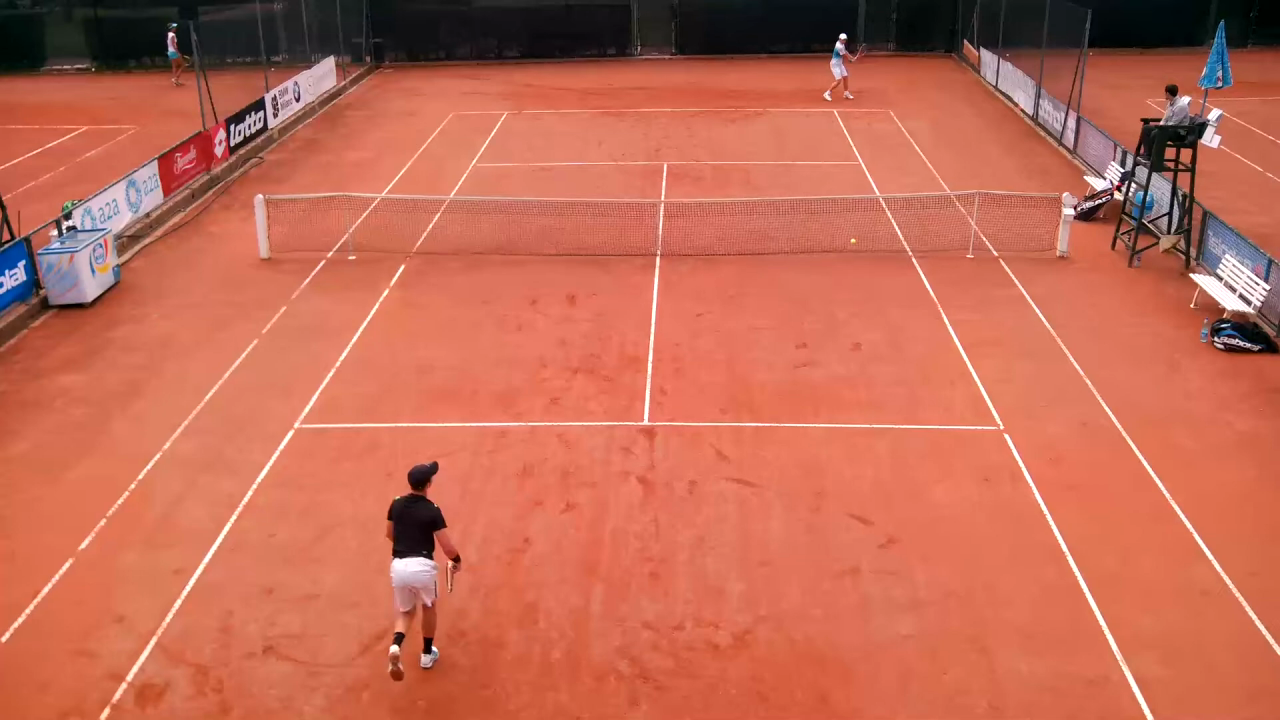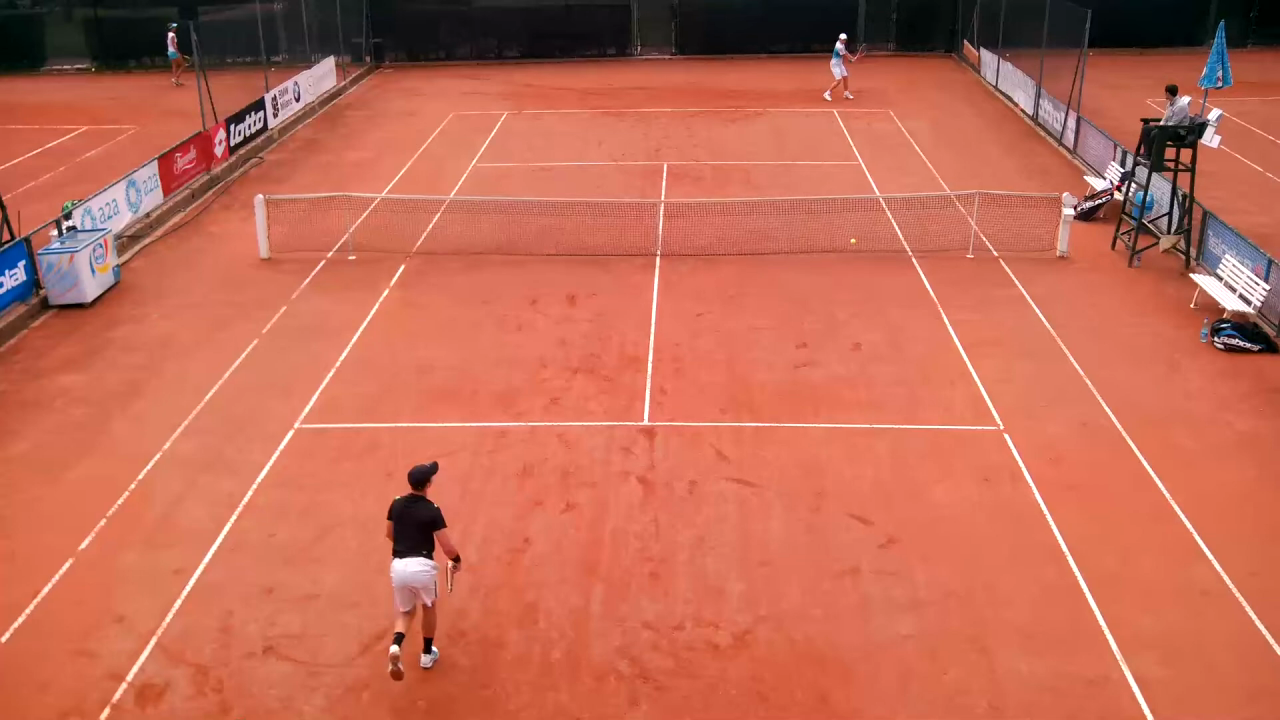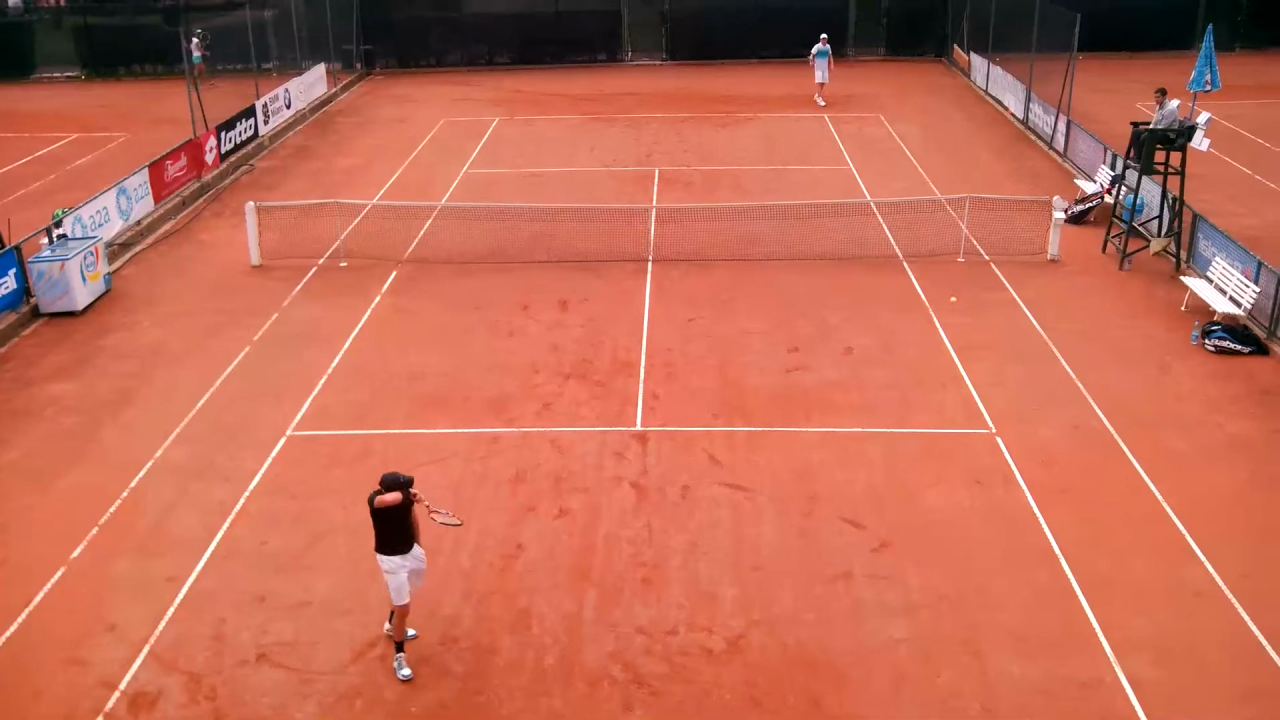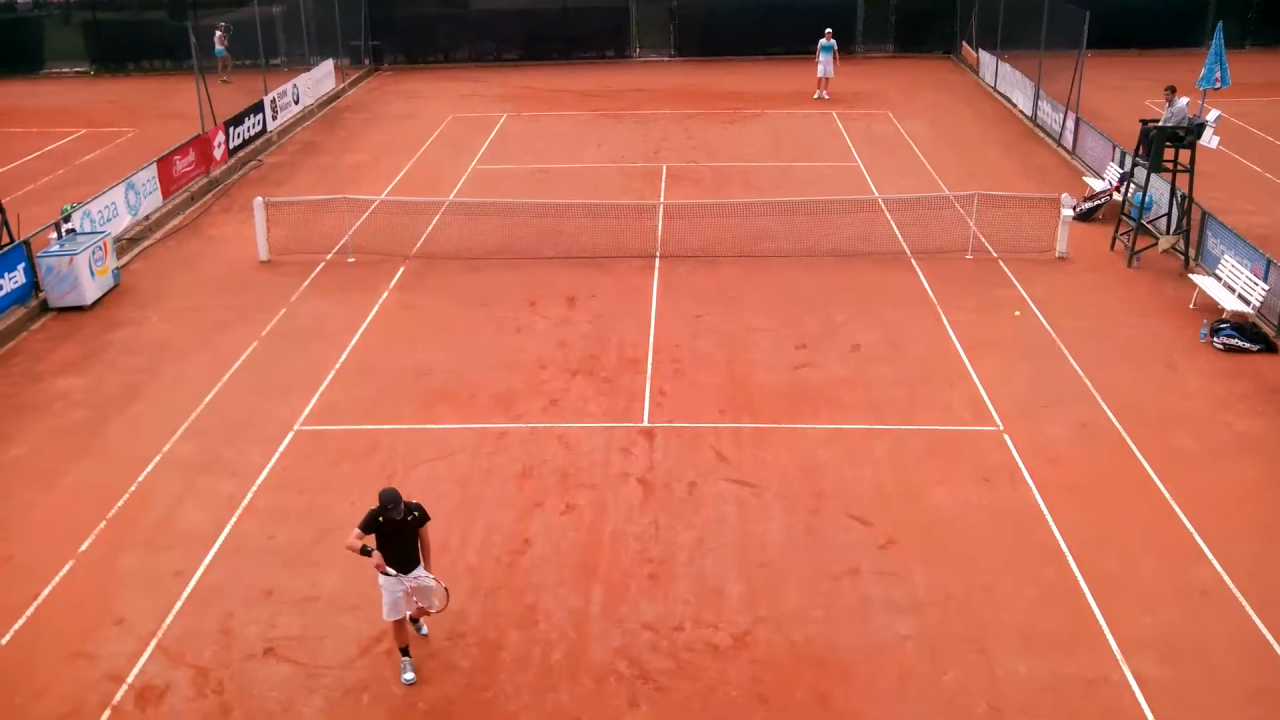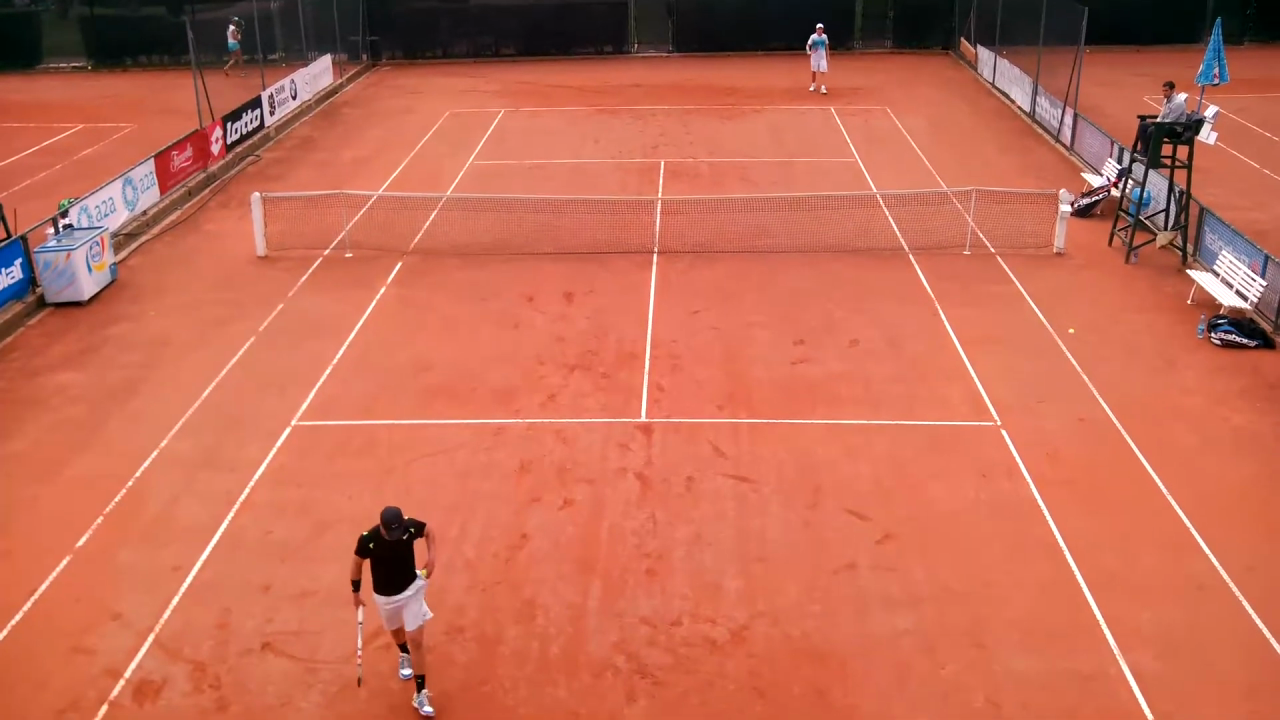
dt=0.4s
person 1, frame 1
left shoulder: (396, 504)
right shoulder: (432, 511)
right elbow: (447, 547)
right wrist: (457, 561)
left hip: (398, 566)
right hip: (422, 566)
left knee: (405, 613)
right knee: (429, 606)
left ankle: (396, 646)
right ankle: (427, 654)
person 1, frame 2
left shoulder: (396, 504)
right shoulder: (432, 511)
right elbow: (447, 548)
right wrist: (457, 561)
left hip: (398, 566)
right hip: (422, 566)
left knee: (405, 611)
right knee: (429, 607)
left ankle: (396, 645)
right ankle: (427, 653)
person 1, frame 3
left shoulder: (404, 494)
right shoulder: (376, 500)
right elbow: (389, 500)
left wrist: (417, 542)
right wrist: (408, 494)
left hip: (410, 551)
right hip: (391, 559)
left knee: (402, 592)
right knee: (403, 608)
left ankle: (393, 625)
right ankle: (399, 657)
person 1, frame 4
left shoulder: (416, 510)
right shoulder: (375, 516)
left elbow: (424, 538)
right elbow: (350, 542)
left wrist: (428, 566)
right wrist: (371, 552)
left hip: (416, 570)
right hip: (390, 576)
right knee: (398, 621)
left ankle: (414, 619)
right ankle: (406, 660)
person 1, frame 5
left shoulder: (411, 526)
right shoulder: (368, 539)
left elbow: (428, 531)
right elbow: (357, 564)
left wrist: (431, 557)
right wrist: (356, 592)
left hip: (411, 588)
right hip: (385, 595)
left knee: (416, 639)
right knee: (396, 629)
left ankle: (420, 694)
right ankle: (404, 655)
